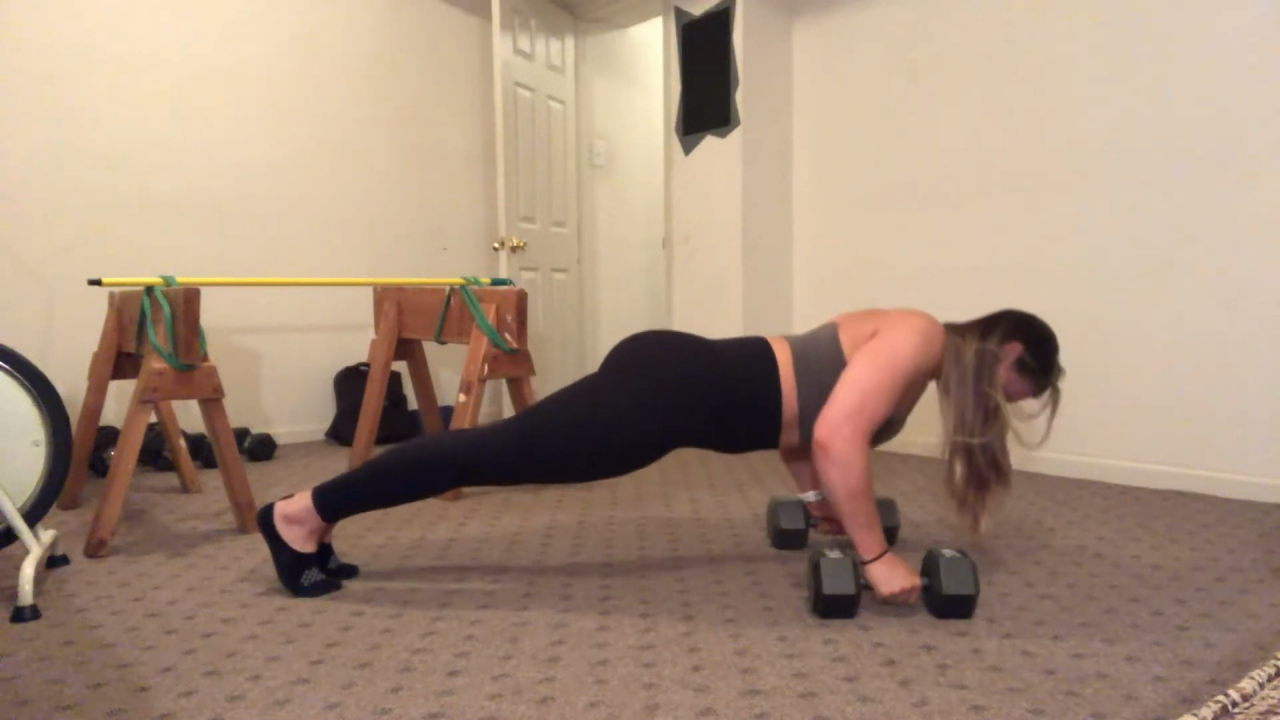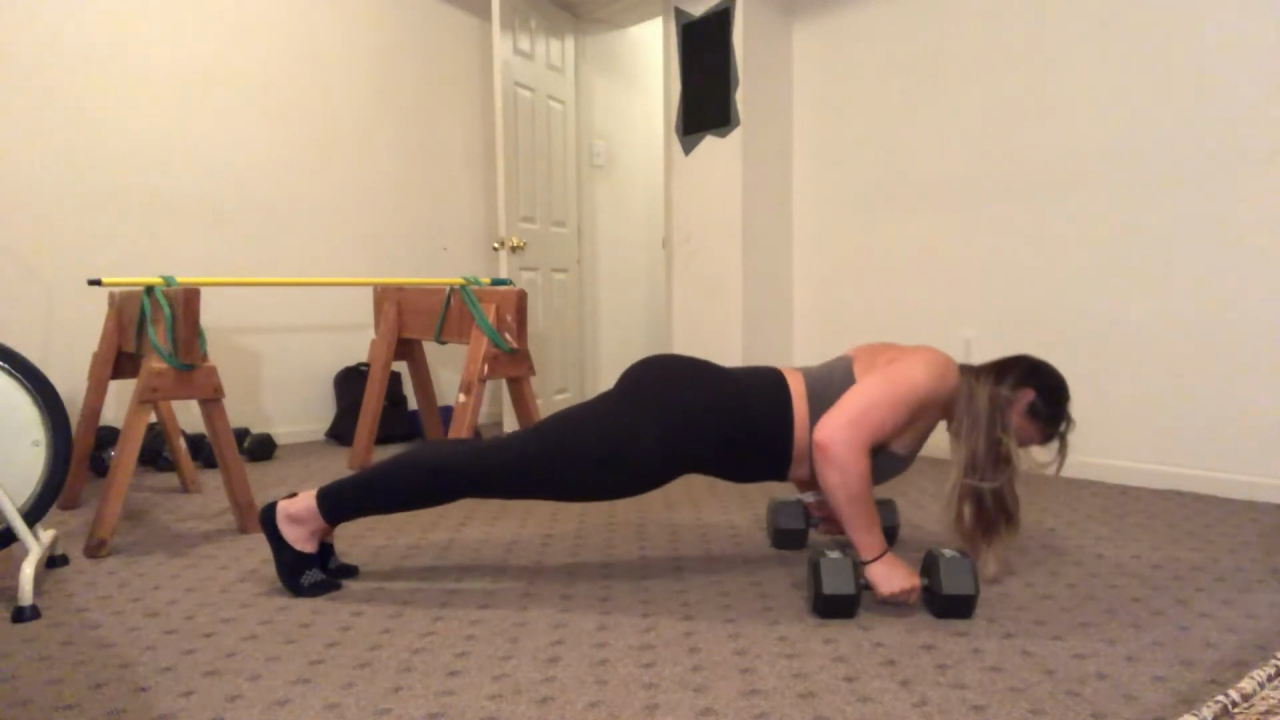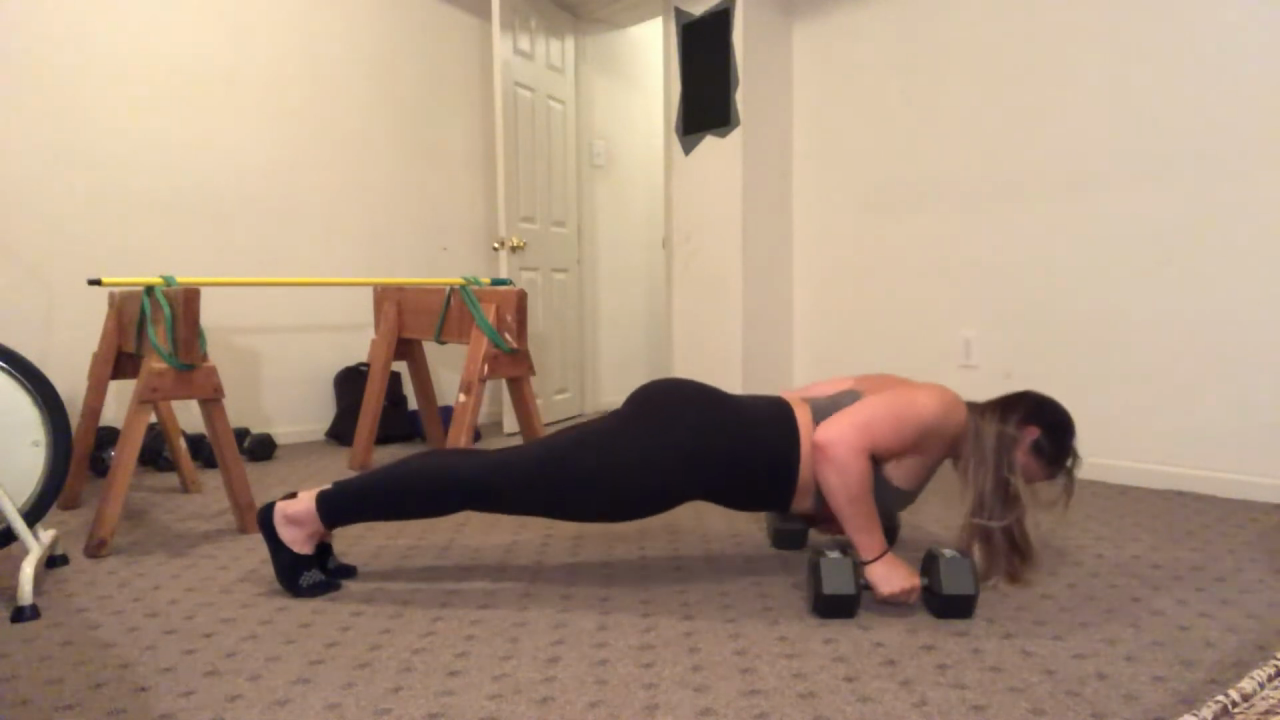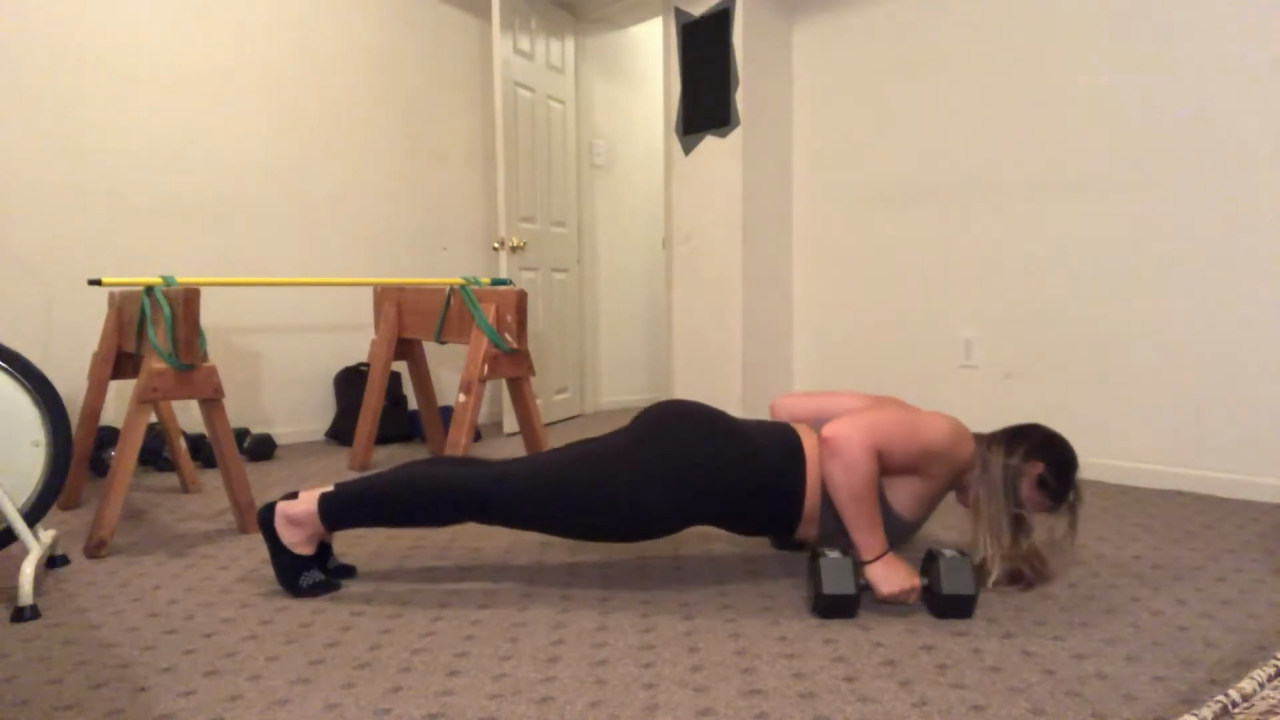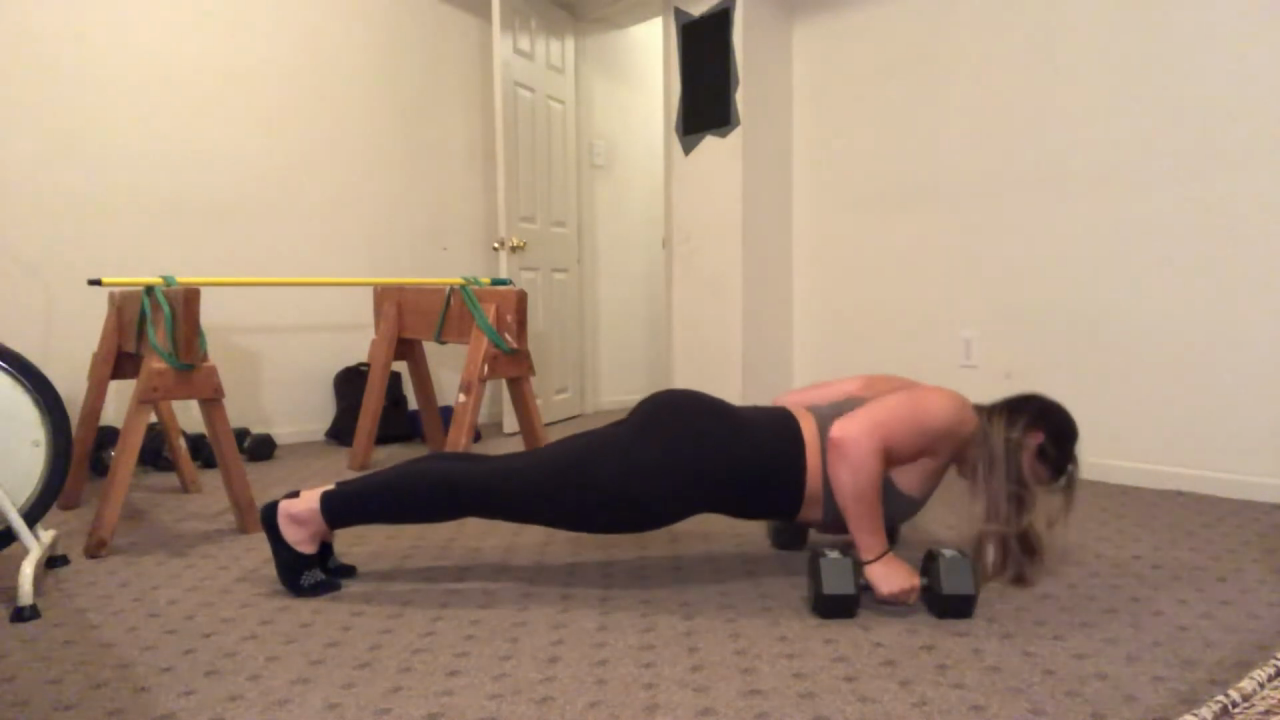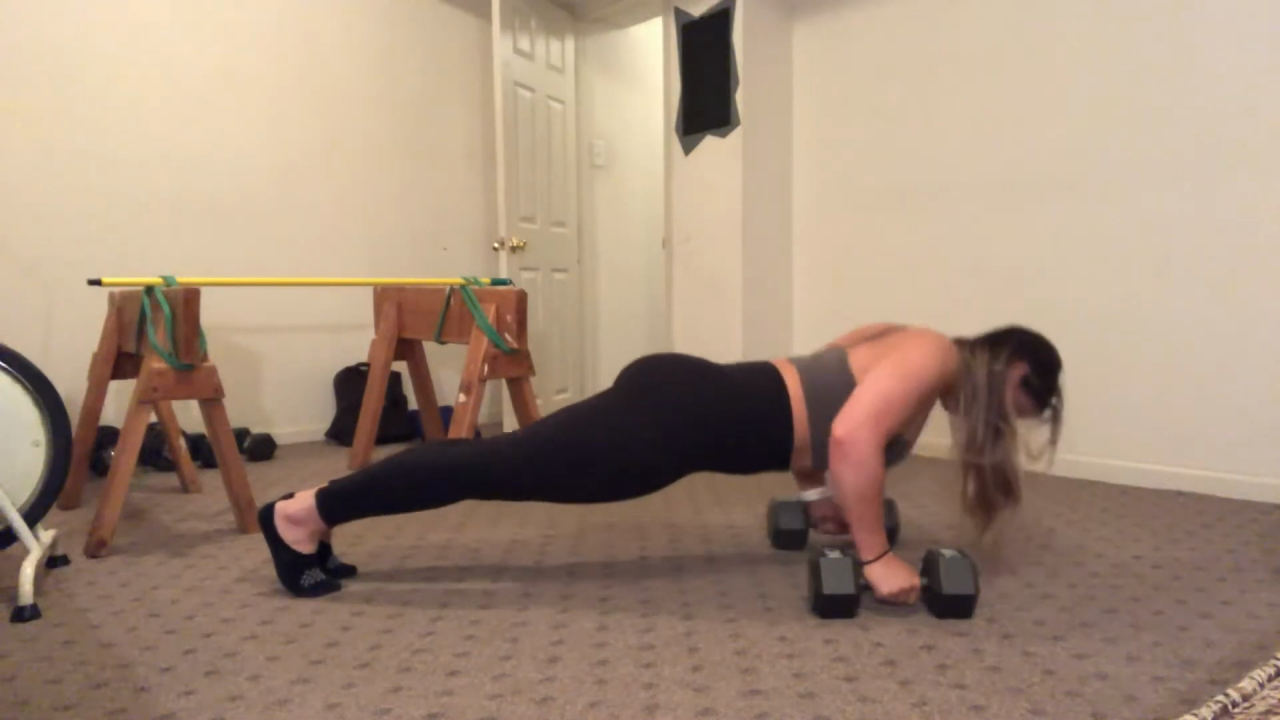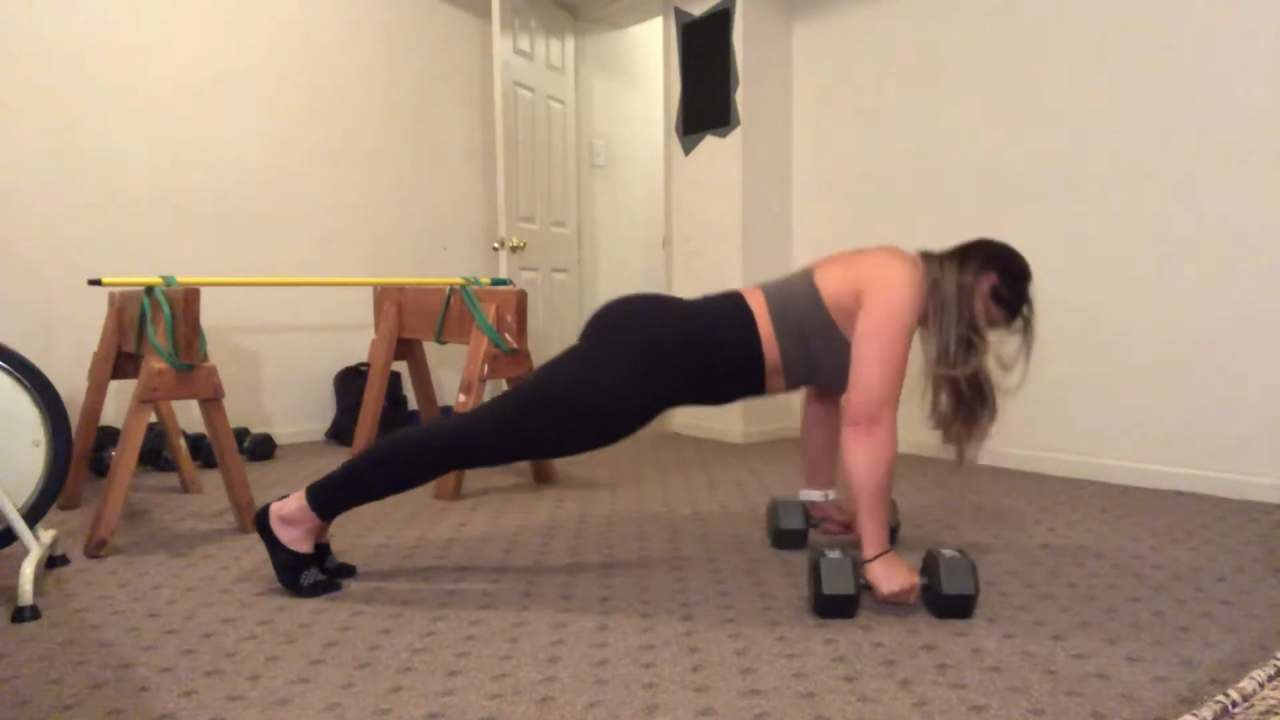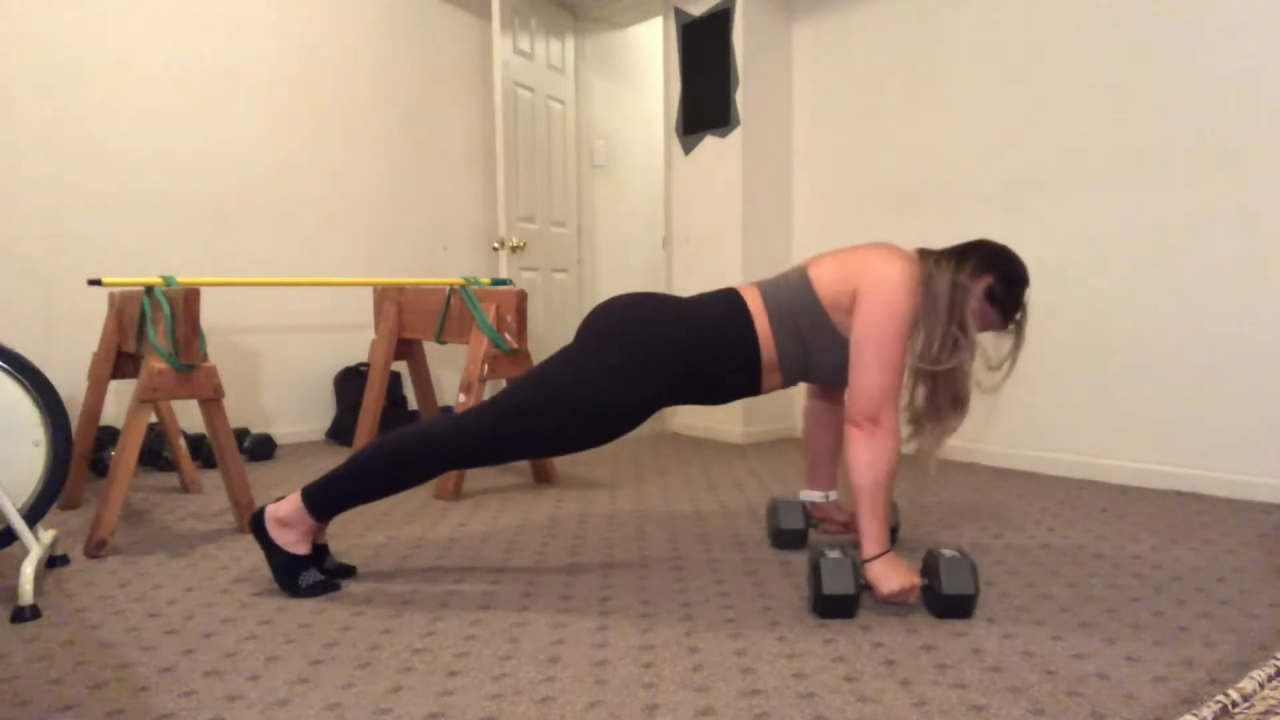
dt=0.4s
person 1, frame 1
left shoulder: (902, 342)
right shoulder: (922, 339)
left elbow: (803, 424)
right elbow: (836, 437)
left wrist: (823, 503)
right wrist: (876, 557)
left hip: (680, 381)
right hip: (671, 390)
left knee: (498, 453)
right knee: (493, 455)
left ankle: (316, 515)
right ankle: (302, 512)
person 1, frame 2
left shoulder: (912, 377)
right shoulder: (937, 377)
right elbow: (836, 442)
left wrist: (829, 507)
right wrist: (876, 557)
left hip: (690, 405)
right hip: (685, 417)
left knee: (503, 463)
right knee: (497, 467)
left ankle: (319, 511)
right ankle: (306, 513)
person 1, frame 3
left shoulder: (911, 400)
right shoulder: (944, 415)
right elbow: (838, 446)
left wrist: (825, 510)
right wrist: (876, 557)
left hip: (696, 425)
right hip: (689, 445)
left knee: (500, 473)
right knee: (495, 480)
left ankle: (320, 507)
right ankle: (302, 514)
person 1, frame 4
left shoulder: (917, 432)
right shoulder: (950, 447)
left elbow: (789, 405)
right elbow: (844, 441)
left wrist: (814, 508)
right wrist: (876, 557)
left hip: (699, 444)
right hip: (694, 469)
left knee: (504, 483)
right knee: (499, 494)
left ankle: (320, 505)
right ankle: (305, 513)
person 1, frame 5
left shoulder: (916, 400)
right shoulder: (952, 417)
right elbow: (850, 440)
left wrist: (826, 512)
right wrist: (876, 557)
left hip: (699, 436)
right hip: (695, 459)
left knee: (504, 477)
right knee: (500, 489)
left ankle: (325, 502)
right ankle: (307, 512)
person 1, frame 6
left shoulder: (903, 346)
right shoulder: (934, 357)
right elbow: (852, 439)
left wrist: (817, 499)
right wrist: (876, 556)
left hip: (685, 398)
right hip: (683, 418)
left knee: (502, 460)
right knee: (498, 468)
left ankle: (319, 505)
right ankle: (303, 512)
person 1, frame 7
left shoulder: (884, 281)
right shoulder: (902, 284)
left elbow: (824, 394)
right elbow: (865, 422)
left wrist: (819, 498)
right wrist: (876, 554)
left hip: (660, 344)
right hip: (653, 355)
left knee: (484, 435)
right knee: (480, 437)
left ankle: (312, 513)
right ankle: (296, 516)
person 1, frame 8
left shoulder: (880, 281)
right shoulder: (898, 279)
left elbow: (829, 392)
right elbow: (870, 421)
left wrist: (819, 499)
right wrist: (876, 553)
left hip: (662, 346)
right hip: (651, 351)
left knee: (483, 435)
right knee: (478, 437)
left ankle: (309, 517)
right ankle: (292, 516)
